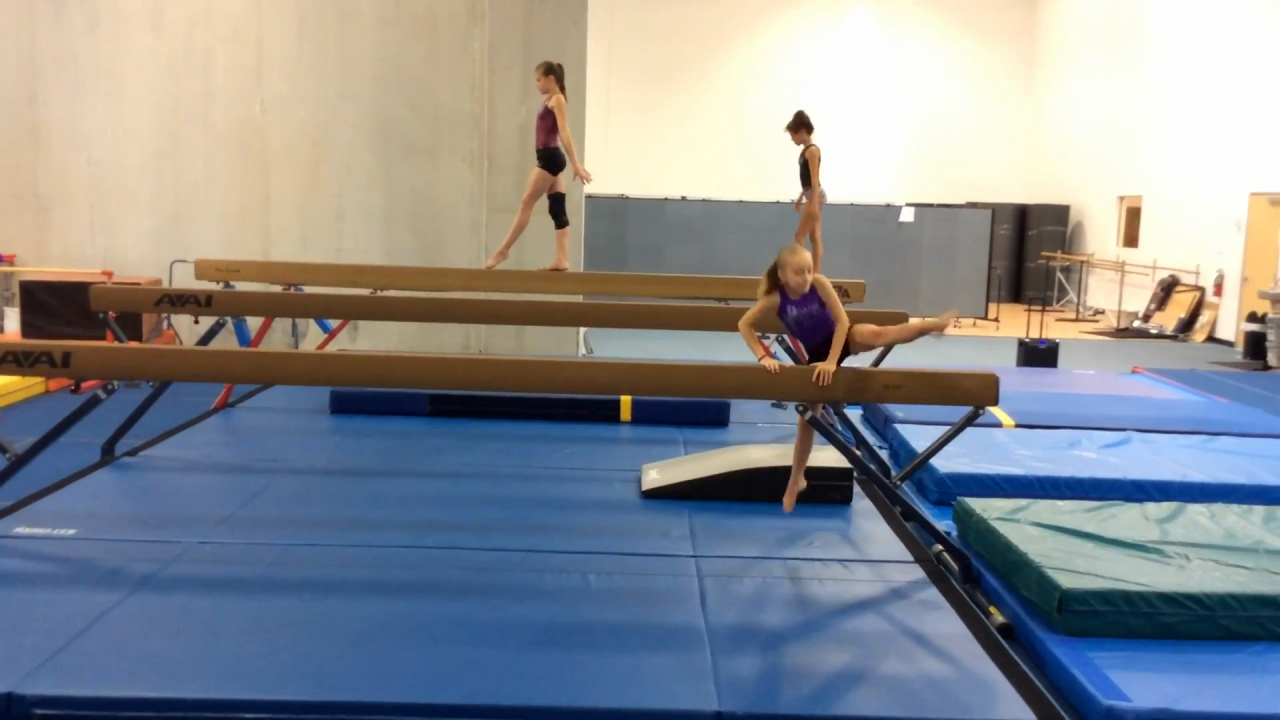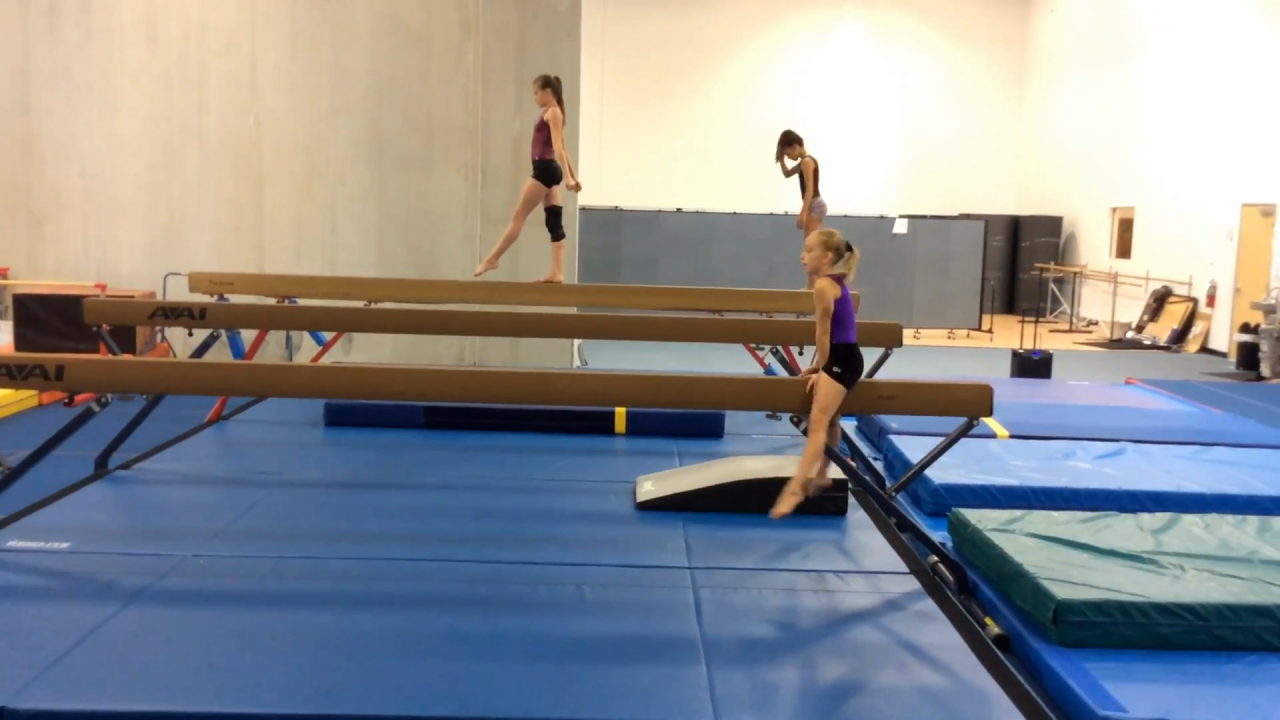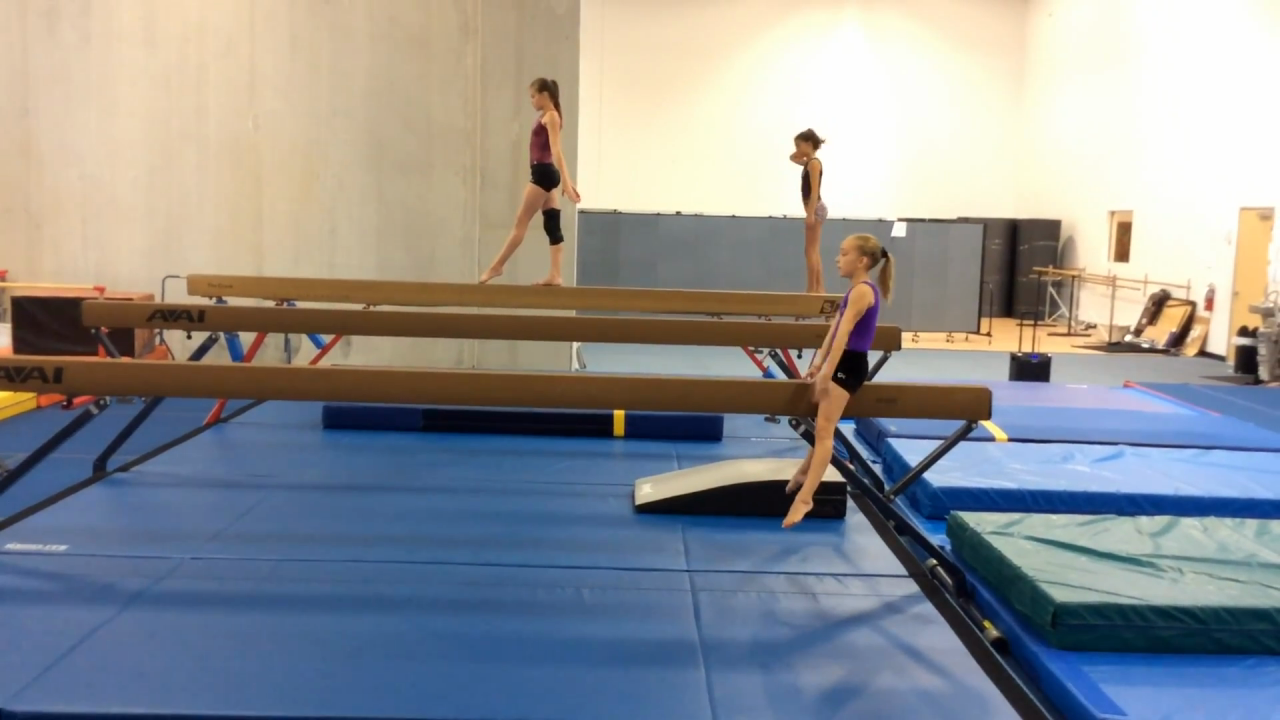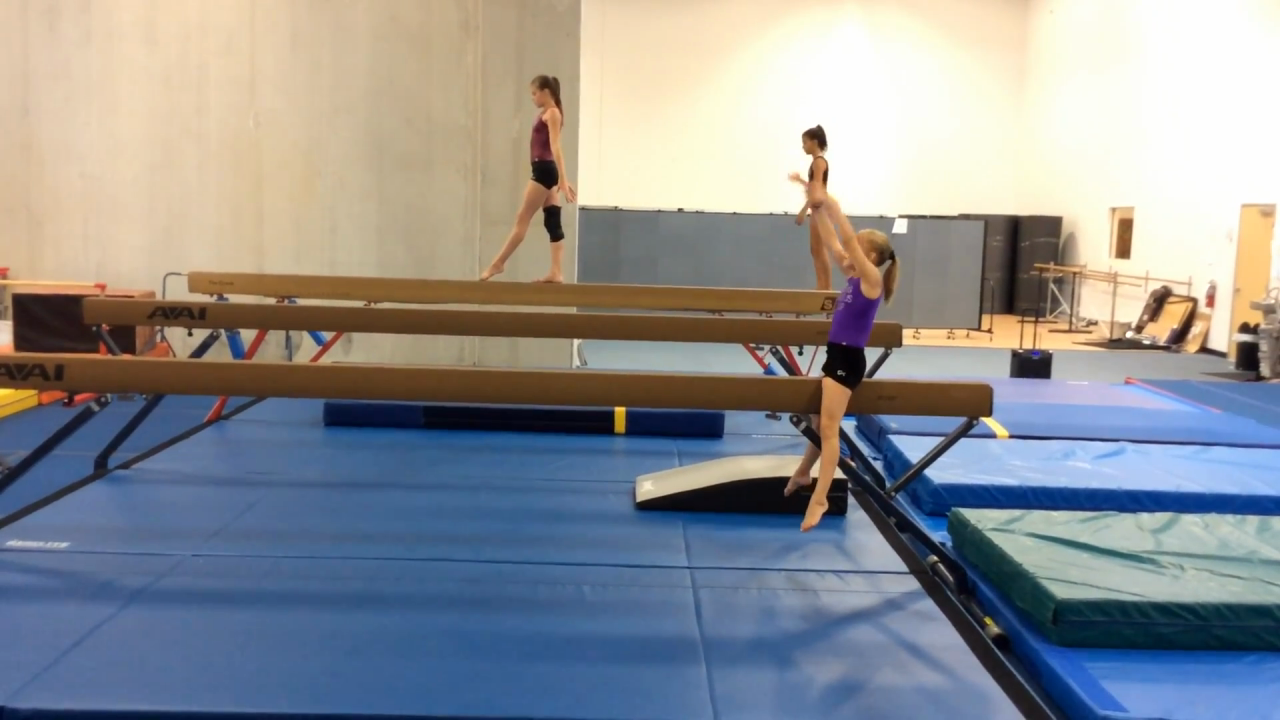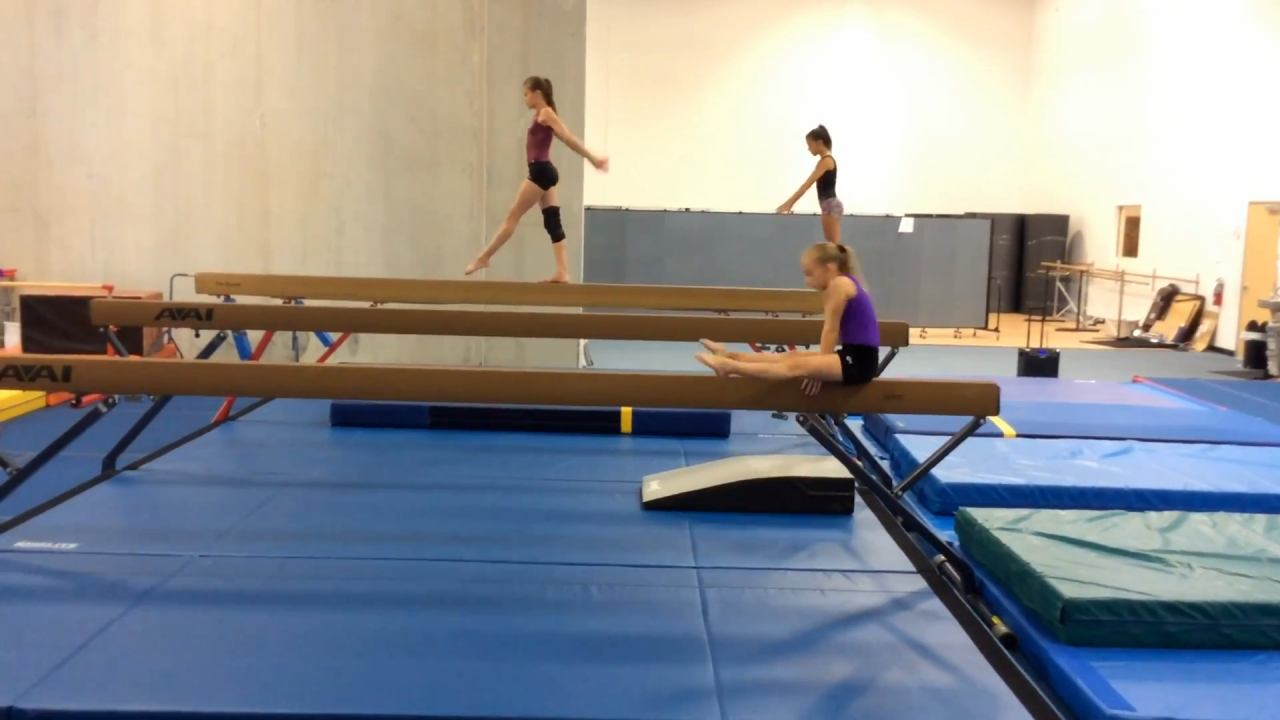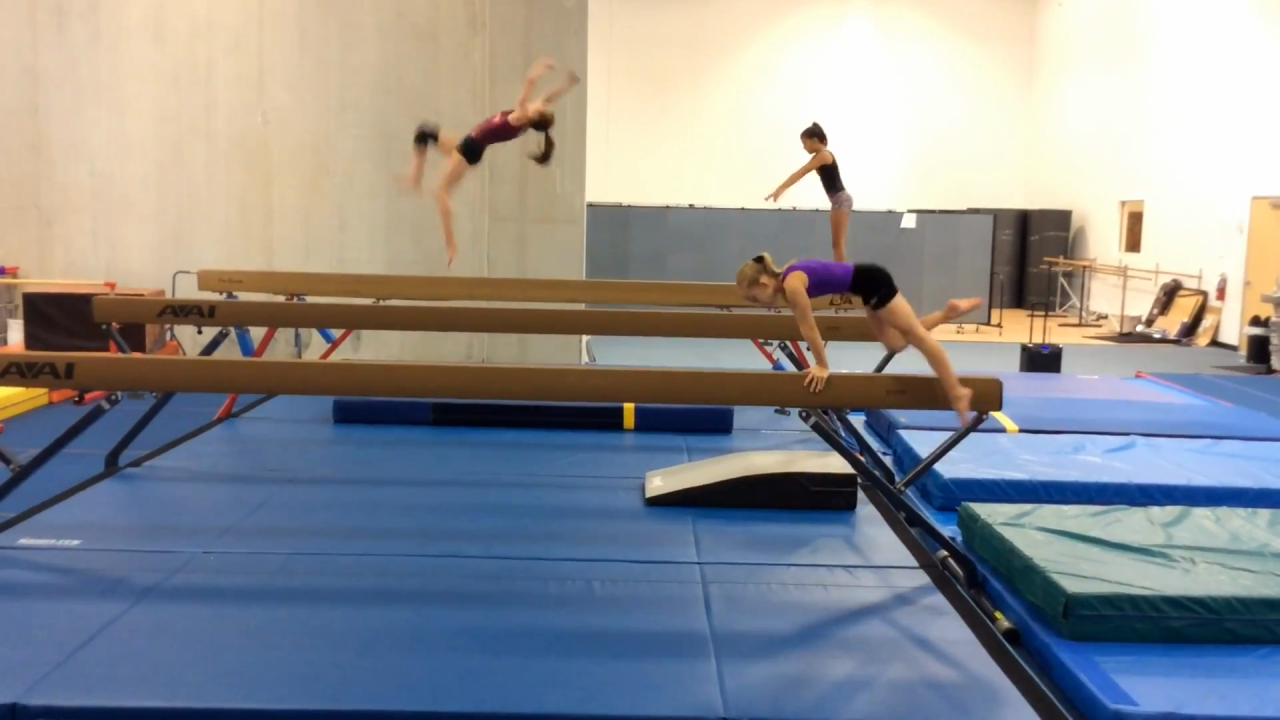
dt=0.7s
person 1, frame 1
left shoulder: (819, 284)
right shoulder: (774, 298)
left elbow: (842, 321)
right elbow: (744, 325)
left wrist: (831, 361)
right wrist: (763, 356)
left hip: (841, 339)
right hip: (816, 355)
left knee: (879, 334)
right knee: (807, 420)
left ankle: (929, 325)
right ankle: (796, 480)
person 1, frame 2
left shoulder: (824, 286)
right shoulder: (829, 284)
left elbow: (824, 333)
left wrist: (819, 370)
right wrist: (818, 367)
left hip: (844, 359)
right hip: (838, 359)
left knee: (817, 422)
right knee: (828, 421)
left ankle: (794, 489)
right ankle: (820, 473)
person 1, frame 3
left shoulder: (862, 291)
right shoulder: (856, 290)
left elbow: (844, 332)
left wrist: (827, 369)
right wrist: (818, 362)
left hip: (850, 365)
right hip: (840, 362)
left knee: (824, 428)
right knee: (824, 426)
left ankle: (805, 497)
right ankle: (806, 472)
person 1, frame 4
left shoulder: (872, 277)
right shoulder: (855, 275)
left elbow: (847, 238)
right elbow: (832, 243)
left wrist: (829, 205)
right wrist: (818, 207)
left hip: (848, 359)
right hip: (837, 356)
left knee: (828, 427)
right knee: (822, 421)
left ankle: (819, 498)
right ankle: (804, 471)
person 1, frame 5
left shoulder: (839, 285)
right shoulder: (841, 286)
left elbow: (831, 330)
right elbow: (832, 331)
left wrist: (815, 366)
right wrist: (818, 363)
left hip: (859, 361)
right hip: (852, 356)
left knee: (794, 366)
right knee: (791, 359)
left ankle: (729, 364)
right ankle: (730, 357)
person 1, frame 6
left shoulder: (791, 284)
right shoulder: (786, 282)
left elbow: (810, 328)
right elbow: (805, 326)
left wrist: (822, 366)
right wrist: (820, 362)
left hip: (873, 281)
right hip: (868, 283)
left knee: (916, 335)
right knee: (896, 343)
left ankle: (956, 391)
right ankle: (949, 312)
person 2, frame 1
left shoulder: (557, 100)
right shoulder: (550, 101)
left elbow: (564, 134)
left wrist: (576, 165)
right wrist: (575, 164)
left hip: (550, 157)
right hip: (549, 157)
left knee: (526, 203)
right knee: (557, 209)
left ankle: (503, 250)
right ankle: (561, 259)
person 2, frame 2
left shoulder: (553, 112)
right shoulder: (548, 113)
left elbow: (558, 147)
right elbow: (561, 148)
left wrist: (567, 176)
right wrist: (572, 176)
left hip: (545, 169)
right hip: (547, 170)
left knee: (518, 215)
right knee: (553, 222)
left ankle: (492, 259)
right ankle: (556, 272)
person 2, frame 3
left shoulder: (551, 116)
right shoulder: (545, 117)
left elbow: (556, 151)
left wrist: (565, 182)
right wrist: (567, 181)
left hip: (543, 173)
right hip: (544, 173)
left knee: (521, 221)
right knee: (552, 225)
left ankle: (497, 266)
right ankle: (555, 275)
person 2, frame 4
left shoulder: (552, 113)
right shoulder: (546, 114)
left elbow: (555, 148)
left wrist: (562, 179)
right wrist: (562, 179)
left hip: (545, 170)
right hip: (546, 171)
left knee: (522, 218)
right knee: (552, 222)
left ankle: (498, 263)
right ankle: (556, 272)
person 2, frame 5
left shoulder: (545, 113)
right shoulder: (541, 116)
left elbow: (568, 137)
right elbow: (567, 139)
left wrist: (591, 157)
right wrist: (590, 158)
left hip: (540, 171)
right hip: (544, 172)
left knee: (512, 217)
right knee: (552, 222)
left ankle: (483, 258)
right ankle: (562, 272)
person 2, frame 6
left shoulder: (522, 116)
right shoulder: (524, 120)
left elbow: (530, 81)
right elbow: (545, 103)
left wrist: (542, 67)
left hip: (471, 149)
right hip: (471, 146)
left knee: (441, 193)
right knee: (425, 132)
left ankle: (452, 245)
right ankle: (416, 175)
